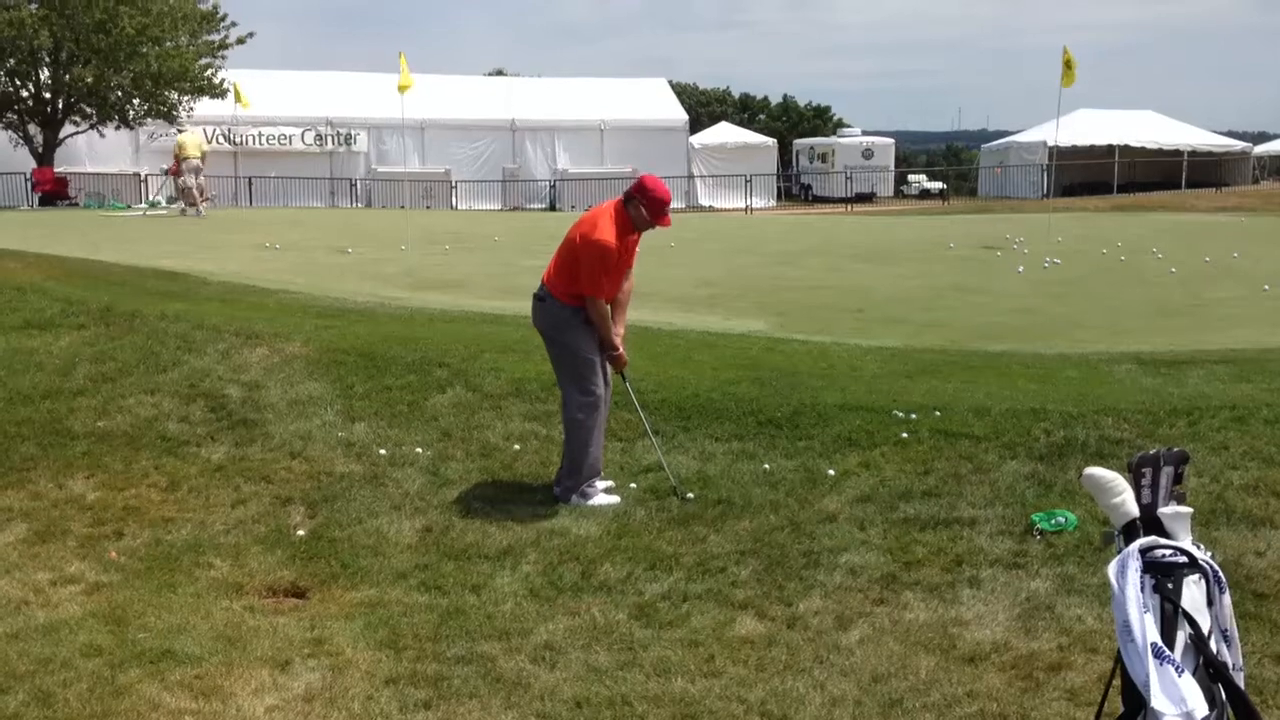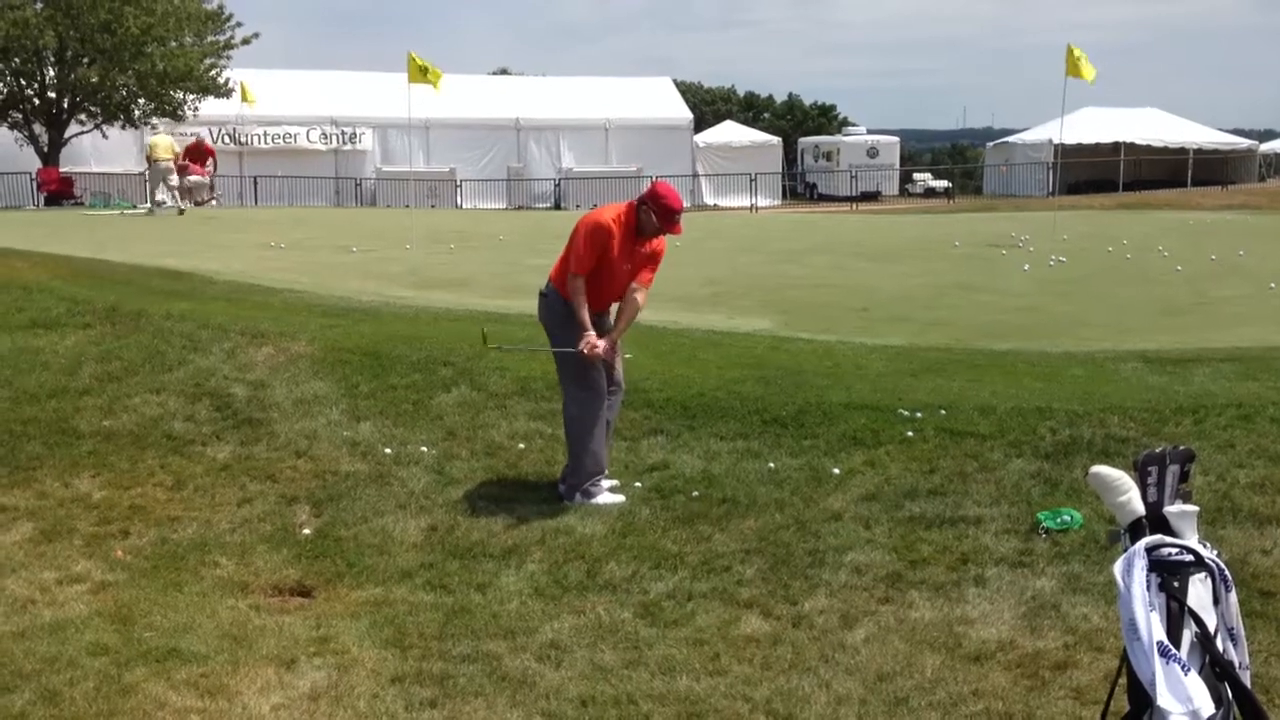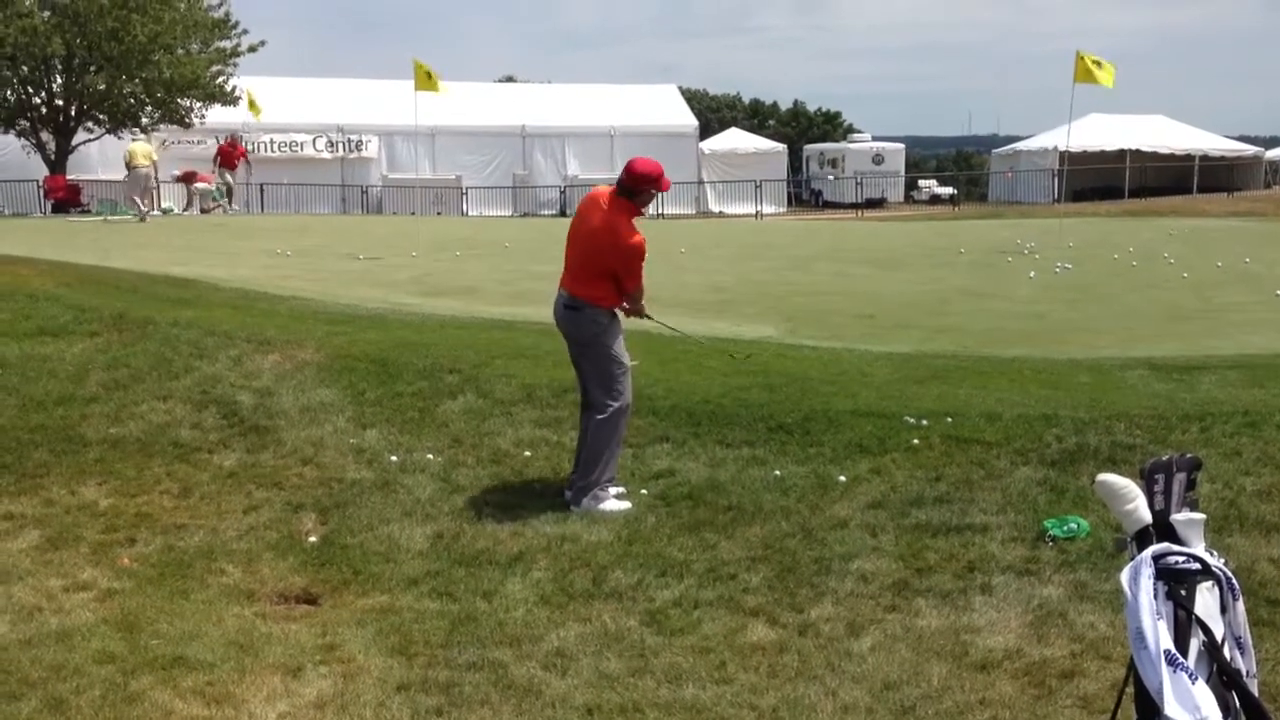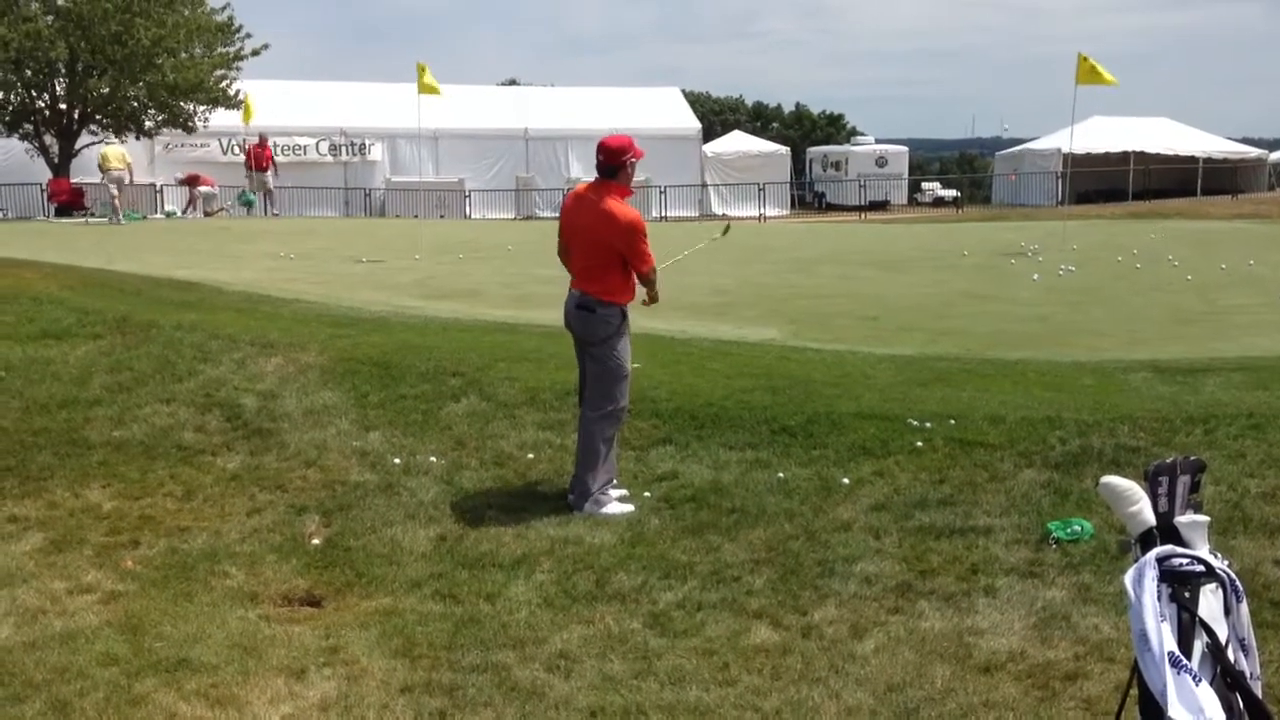
dt=0.7s
person 1, frame 1
left shoulder: (631, 224)
right shoulder: (601, 237)
left elbow: (624, 278)
right elbow: (595, 300)
left wrist: (618, 332)
right wrist: (611, 347)
left hip: (580, 308)
right hip: (561, 310)
left knee: (599, 389)
right knee: (587, 395)
left ankle: (582, 473)
right ankle: (576, 487)
person 1, frame 2
left shoulder: (656, 245)
right shoulder: (601, 223)
left elbow: (636, 294)
right elbow: (574, 278)
left wrist: (610, 339)
right wrist: (587, 332)
left hip: (598, 309)
right hip: (564, 306)
left knee: (612, 388)
right knee: (588, 393)
left ankle: (584, 472)
right ankle: (582, 485)
person 1, frame 3
left shoulder: (596, 197)
right shoulder: (629, 239)
right elbow: (633, 292)
left wrist: (624, 300)
right wrist: (637, 307)
left hip: (571, 305)
right hip: (592, 316)
left knee: (597, 398)
right knee: (615, 401)
left ankle: (586, 478)
right ankle: (588, 492)
person 1, frame 4
left shoulder: (574, 198)
right shoulder: (626, 218)
right elbow: (646, 271)
right wrist: (653, 293)
left hip: (577, 305)
right hip: (605, 315)
left knee: (593, 400)
right knee: (608, 406)
left ankle: (593, 481)
right ankle: (589, 495)
